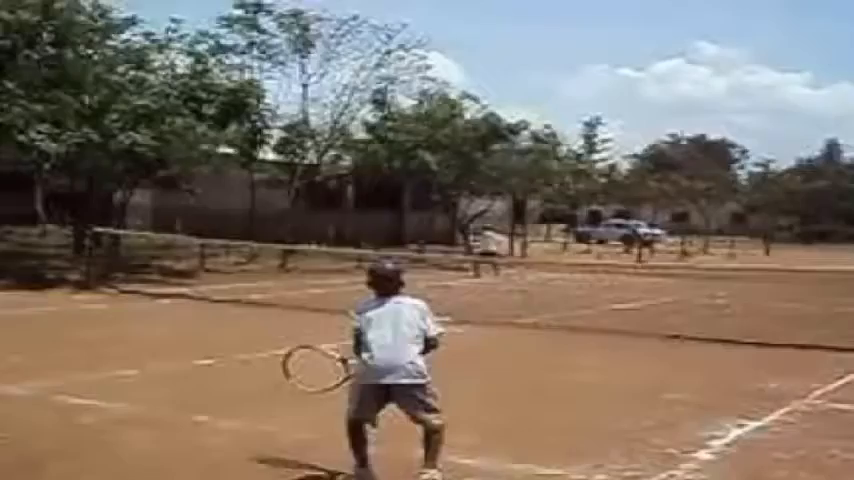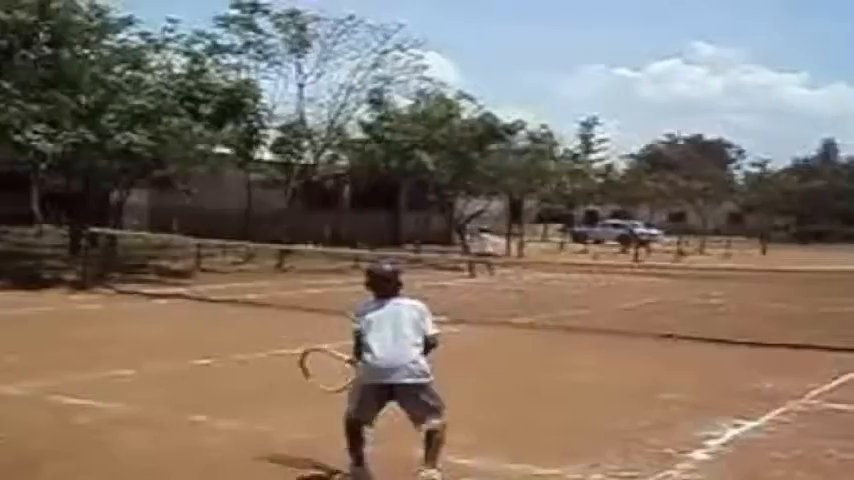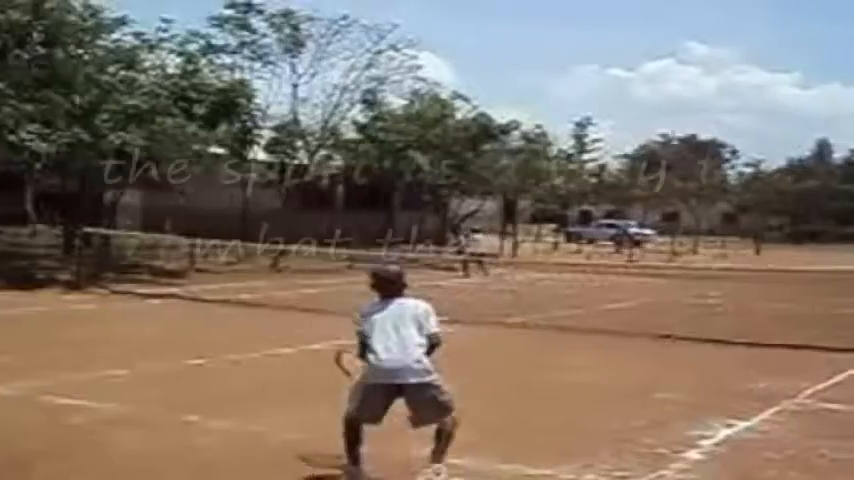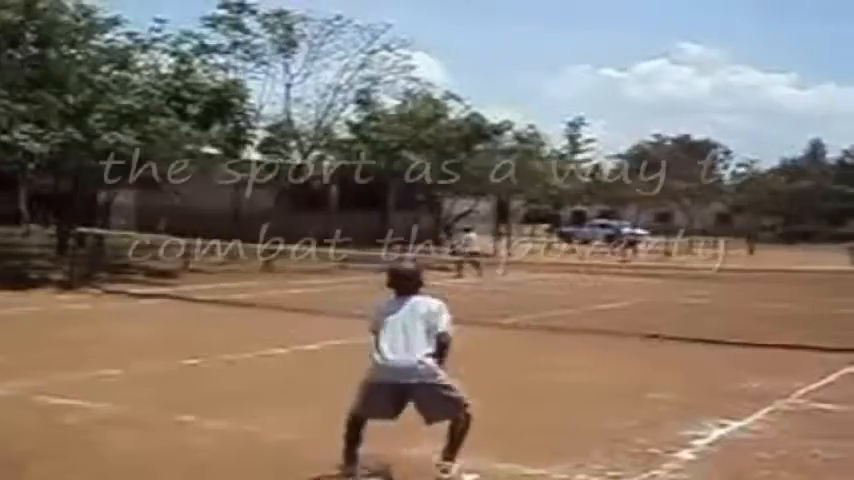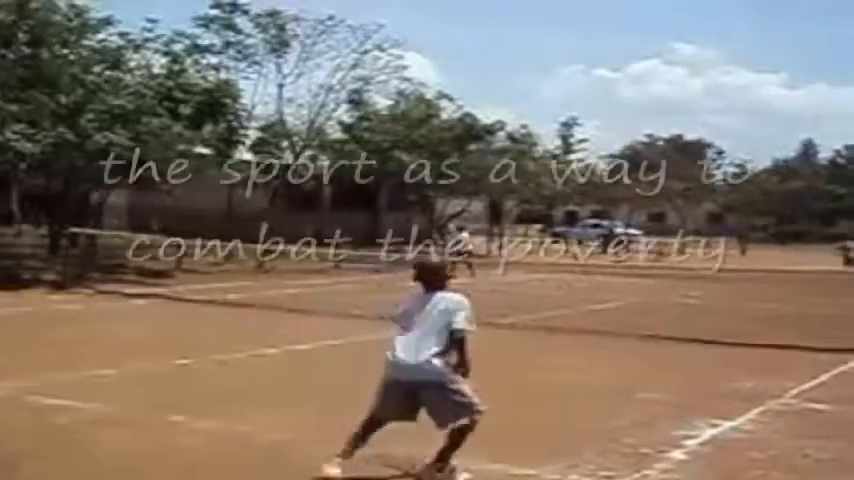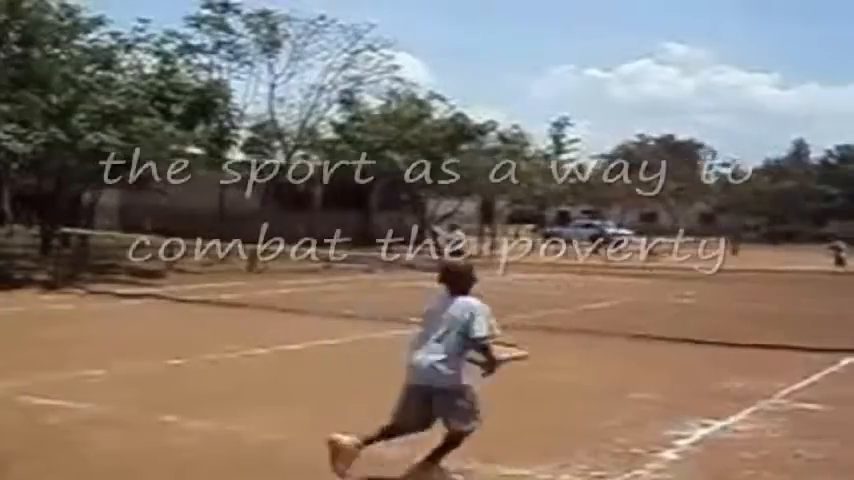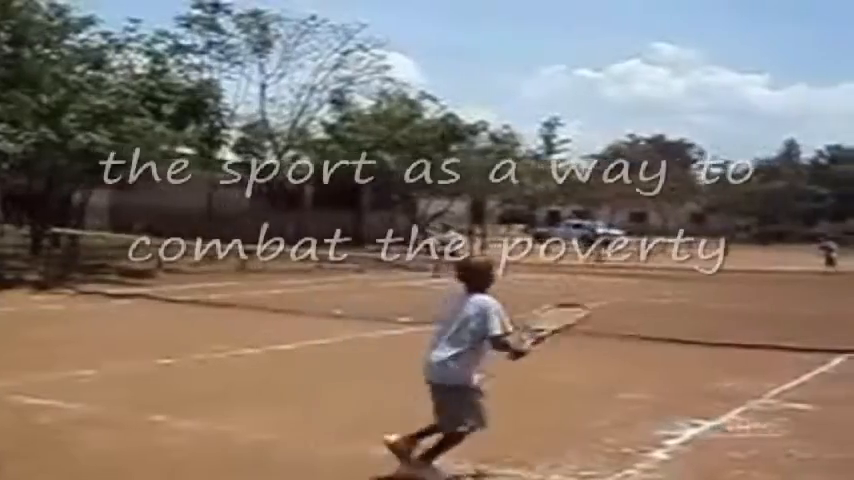
dt=0.1s
person 1, frame 1
left shoulder: (364, 309)
right shoulder: (418, 306)
left elbow: (358, 346)
right elbow: (432, 342)
left hip: (372, 372)
right hip: (410, 371)
left knee: (355, 418)
right knee: (434, 422)
person 1, frame 2
left shoulder: (363, 311)
right shoulder: (417, 307)
left elbow: (358, 349)
right elbow: (431, 342)
left hip: (374, 371)
right hip: (413, 371)
left knee: (354, 418)
right knee: (436, 423)
person 1, frame 3
left shoulder: (368, 311)
right shoulder: (421, 307)
left elbow: (363, 350)
right elbow: (435, 341)
left hip: (379, 371)
right hip: (417, 371)
left knee: (353, 417)
right knee: (446, 419)
person 1, frame 4
left shoulder: (385, 307)
right shoulder: (435, 305)
left elbow: (377, 341)
right elbow: (443, 341)
right wrist: (436, 362)
left hip: (385, 370)
right hip: (422, 371)
left knee: (357, 416)
right knee: (462, 414)
person 1, frame 5
left shoulder: (412, 300)
right shoulder: (458, 302)
right elbow: (458, 337)
right wrist: (463, 363)
left hip: (398, 368)
right hip: (433, 371)
left knee: (377, 419)
right knee: (470, 416)
left ankle: (340, 462)
person 1, frame 6
left shoulder: (438, 302)
right shoulder: (476, 307)
right elbow: (480, 343)
right wrist: (492, 361)
left hip: (418, 371)
right hip: (446, 375)
left knee: (414, 424)
right knee: (466, 426)
left ankle: (353, 444)
person 1, frame 7
left shoulder: (458, 299)
right shoulder: (488, 305)
right elbow: (497, 342)
left wrist: (511, 345)
right wrist: (520, 349)
left hip: (439, 368)
right hip: (453, 374)
left knee: (456, 422)
right knee: (465, 425)
left ankle: (403, 442)
